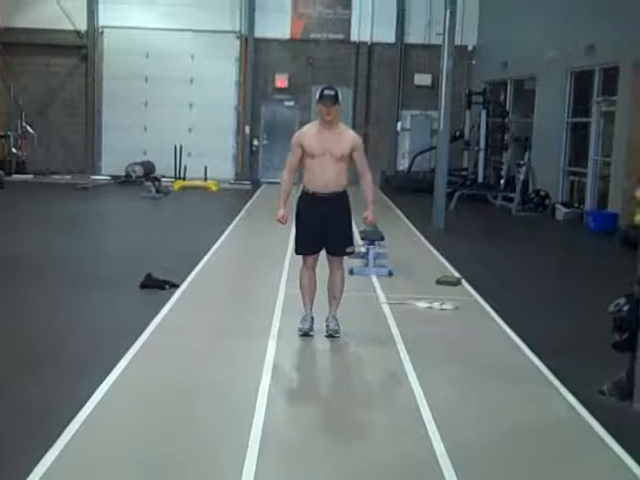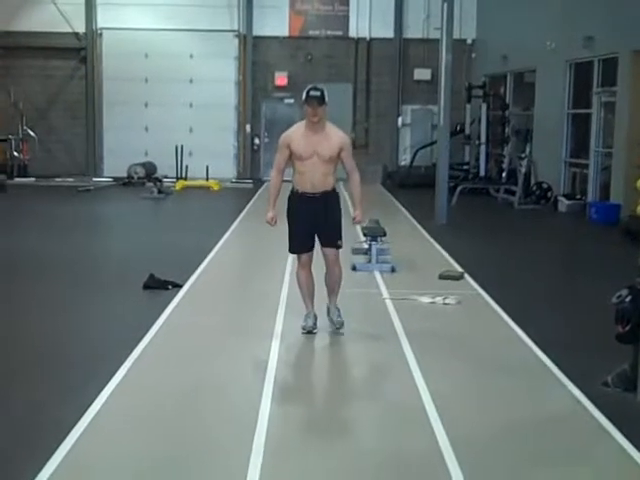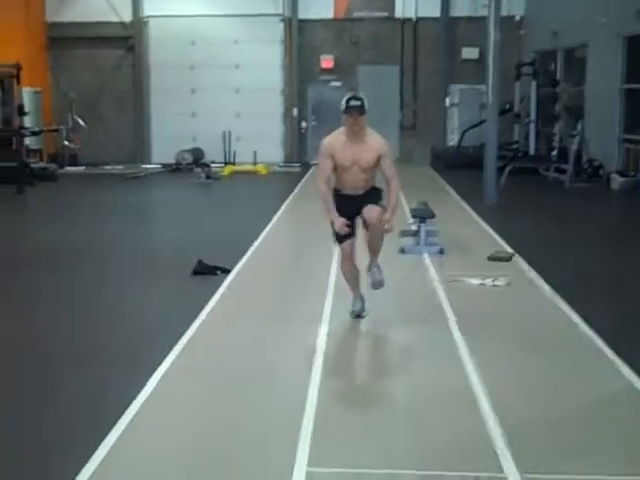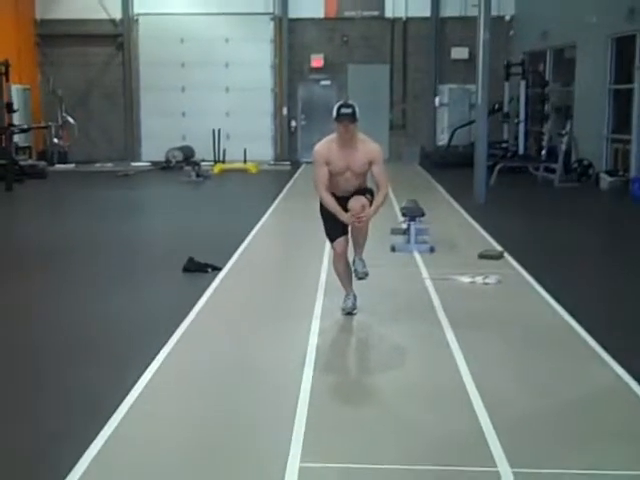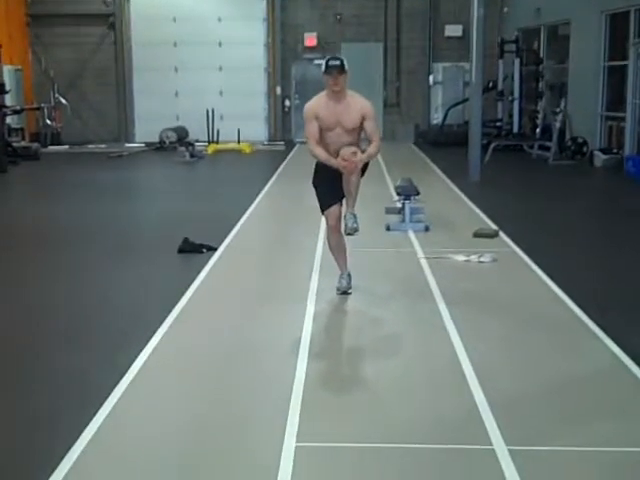
dt=1s
person 1, frame 1
left shoulder: (352, 139)
right shoulder: (302, 135)
left elbow: (364, 174)
right elbow: (289, 171)
left wrist: (370, 207)
right wrist: (282, 205)
left hip: (338, 203)
right hip: (309, 201)
left knee: (336, 262)
right knee: (308, 261)
left ankle: (332, 316)
right ankle: (307, 314)
person 1, frame 2
left shoulder: (340, 138)
right shoulder: (289, 137)
left elbow: (352, 173)
right elbow: (277, 172)
left wrist: (358, 207)
right wrist: (271, 207)
left hip: (328, 201)
right hip: (299, 201)
left knee: (332, 256)
right knee: (304, 260)
left ankle: (333, 306)
right ankle: (310, 312)
person 1, frame 3
left shoulder: (379, 144)
right shoulder: (329, 144)
left elbow: (392, 180)
right elbow: (323, 183)
left wrist: (390, 214)
right wrist: (334, 216)
left hip: (368, 195)
right hip: (341, 199)
left knee: (375, 218)
right knee: (346, 251)
left ankle: (374, 264)
right ankle: (357, 297)
person 1, frame 4
left shoulder: (372, 149)
right shoulder: (322, 150)
left elbow: (383, 187)
right elbow: (321, 190)
left wrist: (372, 211)
right wrist: (342, 216)
left hip: (359, 196)
right hip: (332, 202)
left knee: (359, 207)
right knee: (339, 249)
left ankle: (359, 257)
right ankle: (349, 294)
person 1, frame 5
left shoulder: (362, 105)
right shoulder: (313, 107)
left elbow: (375, 142)
right elbow: (313, 145)
left wrist: (363, 158)
right wrist: (334, 162)
left hip: (354, 163)
right hip: (326, 167)
left knee: (352, 161)
right knee: (332, 222)
left ankle: (351, 213)
right ankle: (344, 273)
